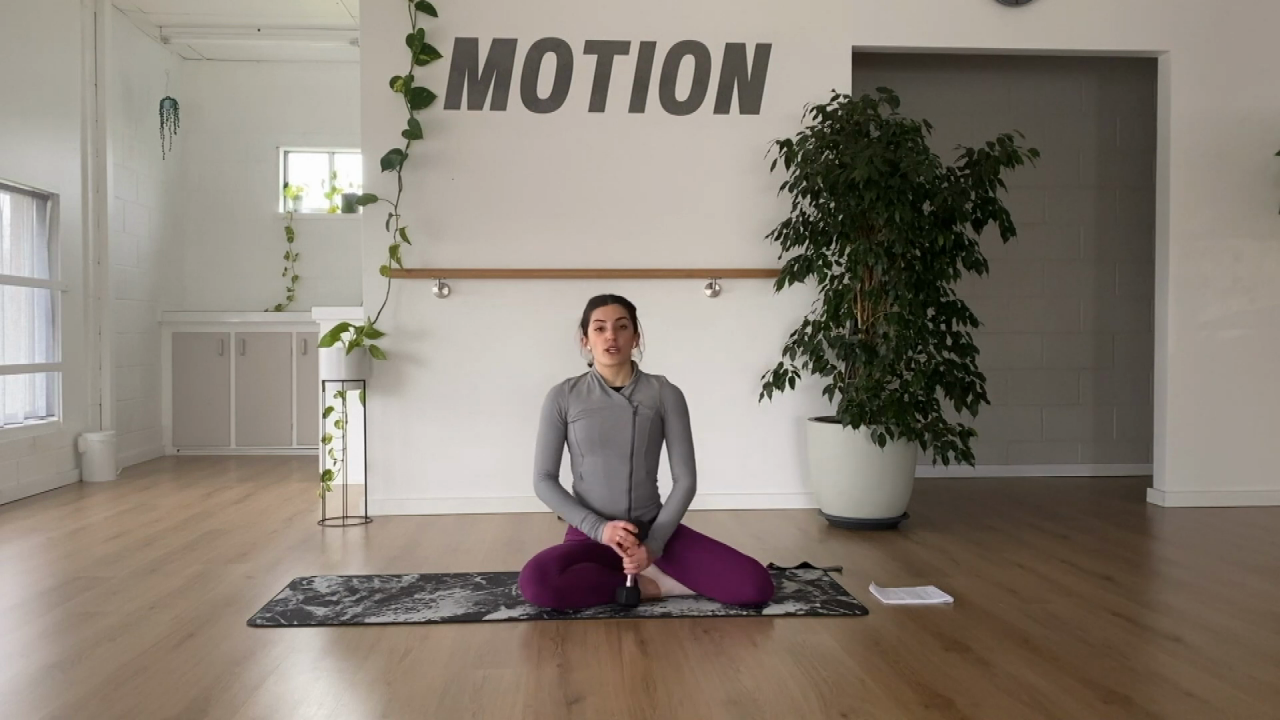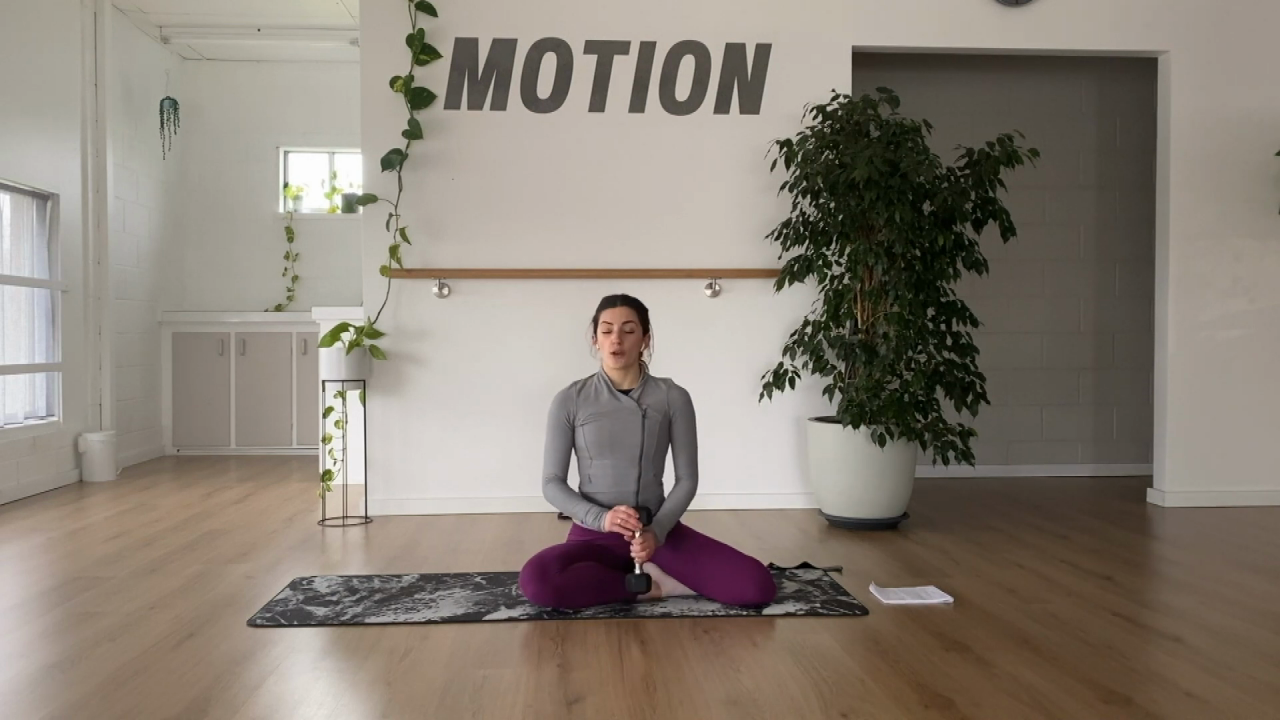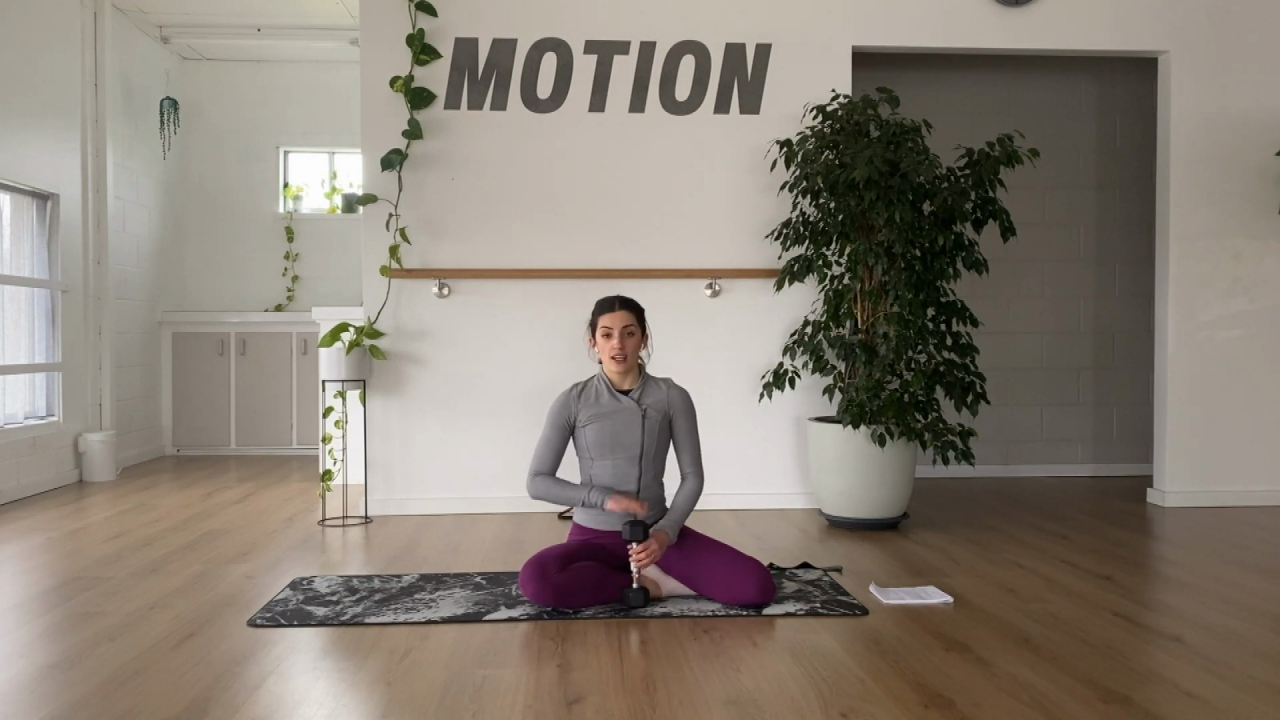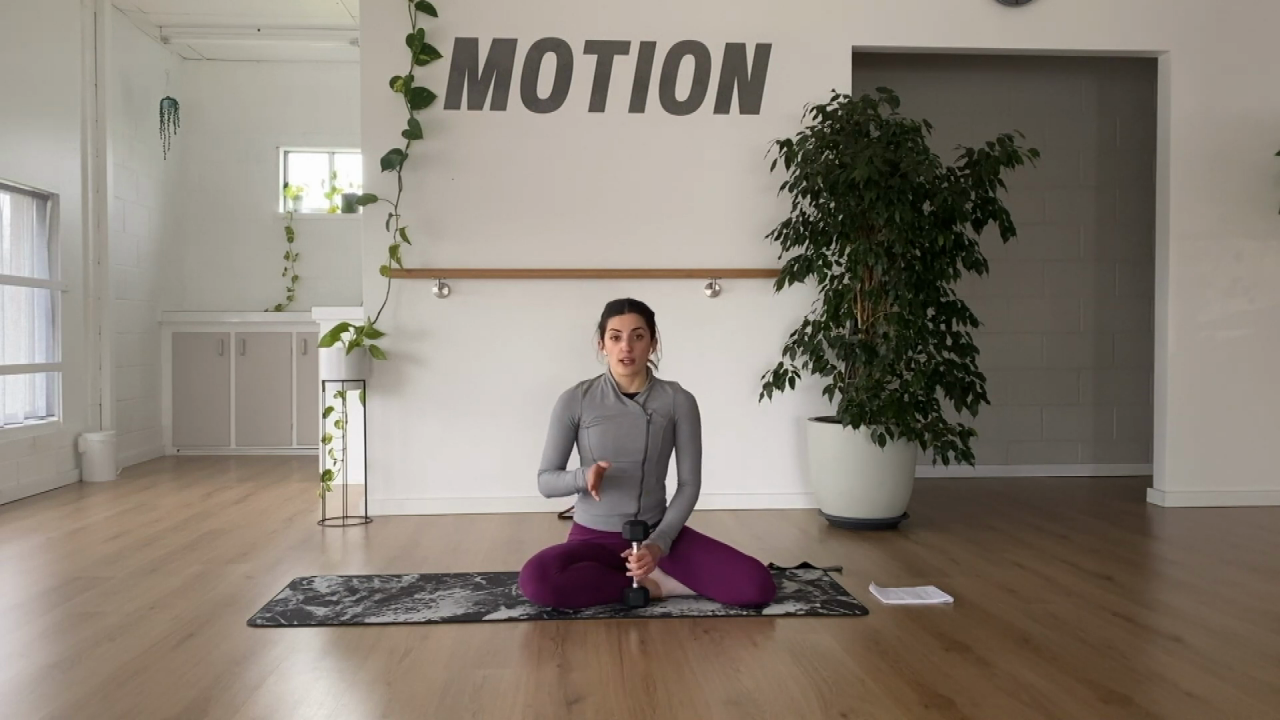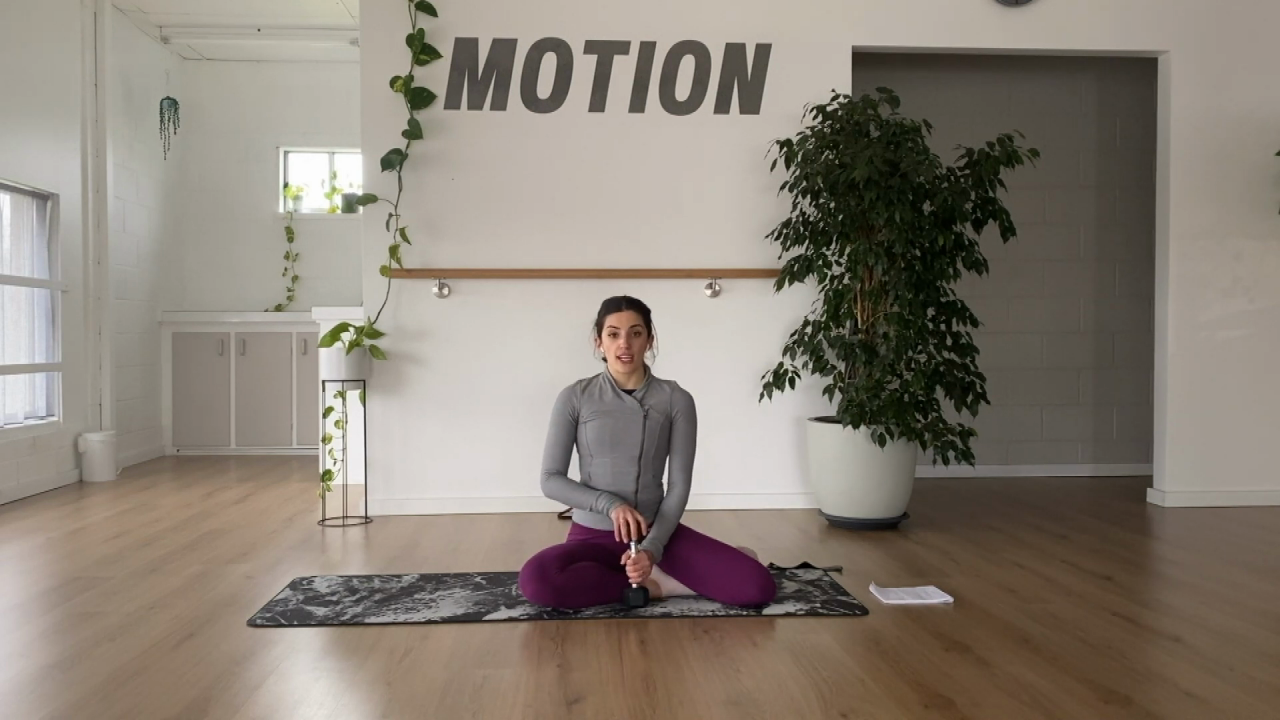
dt=1s
person 1, frame 1
left shoulder: (665, 394)
right shoulder: (563, 397)
left elbow: (685, 480)
right elbow: (544, 480)
left wrist: (654, 543)
right wrist: (599, 528)
left hip: (654, 529)
right hip: (590, 534)
left knee: (756, 586)
right knee: (536, 583)
left ankle: (648, 571)
right ankle: (653, 584)
person 1, frame 2
left shoulder: (673, 397)
right shoulder: (569, 400)
left elbow: (686, 479)
right elbow: (552, 482)
left wrist: (657, 530)
right wrist: (600, 517)
left hip: (659, 531)
right hip: (594, 534)
left knee: (757, 585)
right knee: (535, 581)
left ankle: (648, 574)
right ankle: (658, 584)
person 1, frame 3
left shoulder: (673, 397)
right shoulder: (572, 401)
left elbow: (693, 476)
right elbow: (537, 482)
left wrist: (667, 531)
right wrist: (602, 496)
left hip: (656, 532)
right hip: (594, 536)
left knee: (757, 585)
right knee: (535, 581)
left ankle: (650, 574)
right ankle: (656, 584)
person 1, frame 4
left shoulder: (679, 401)
right shoulder: (575, 400)
left elbow: (689, 484)
right elbow: (546, 480)
left wrist: (659, 544)
right wrist: (584, 477)
left hip: (656, 531)
right hip: (594, 536)
left knee: (757, 585)
right knee: (535, 580)
left ankle: (658, 567)
right ankle: (658, 584)
person 1, frame 5
left shoulder: (676, 400)
right shoulder: (573, 398)
left elbow: (680, 485)
right elbow: (551, 481)
left wrist: (652, 548)
right wrist: (609, 505)
left hip: (655, 531)
right hip: (593, 535)
left knee: (758, 586)
right knee: (535, 581)
left ankle: (656, 566)
right ankle: (662, 583)
